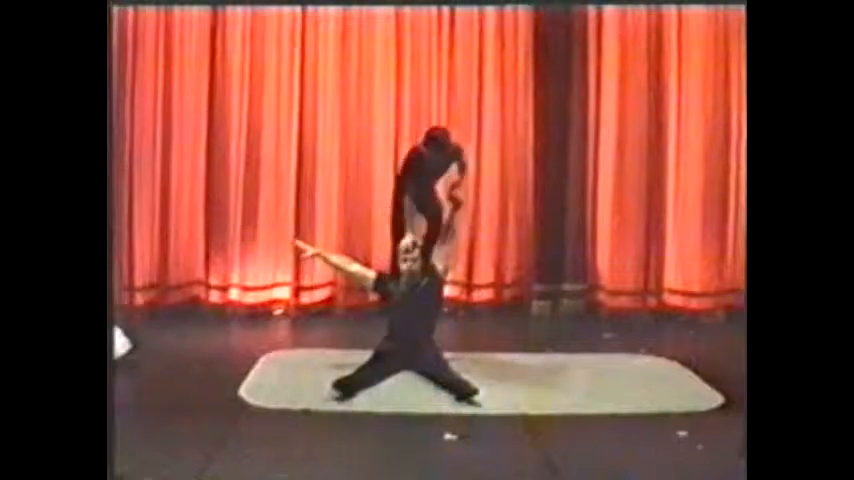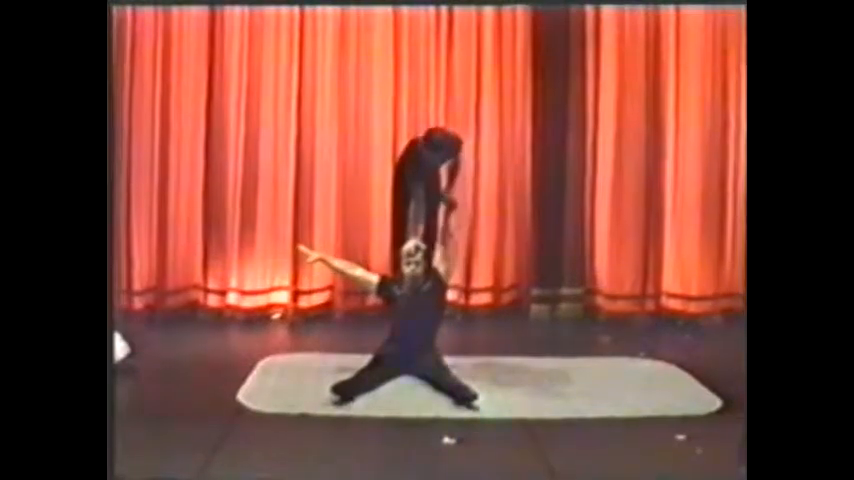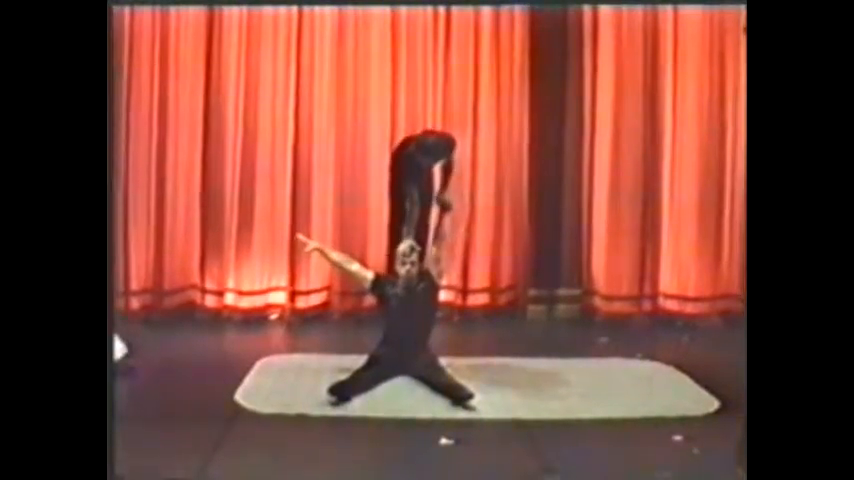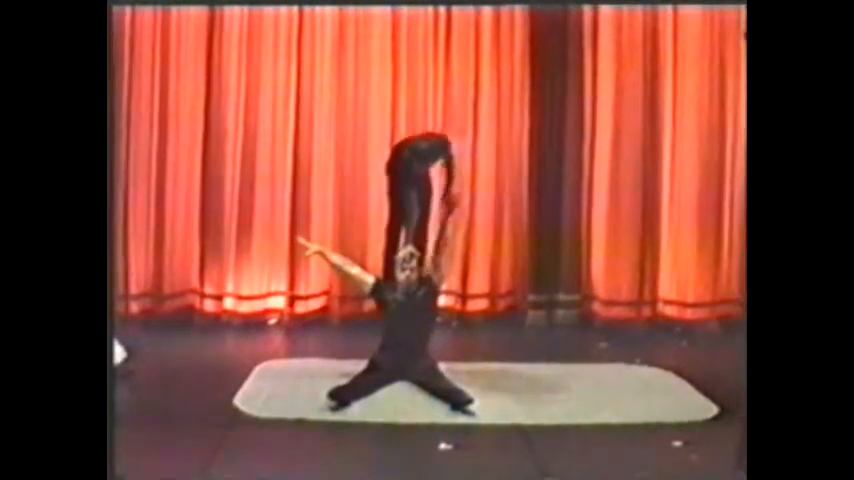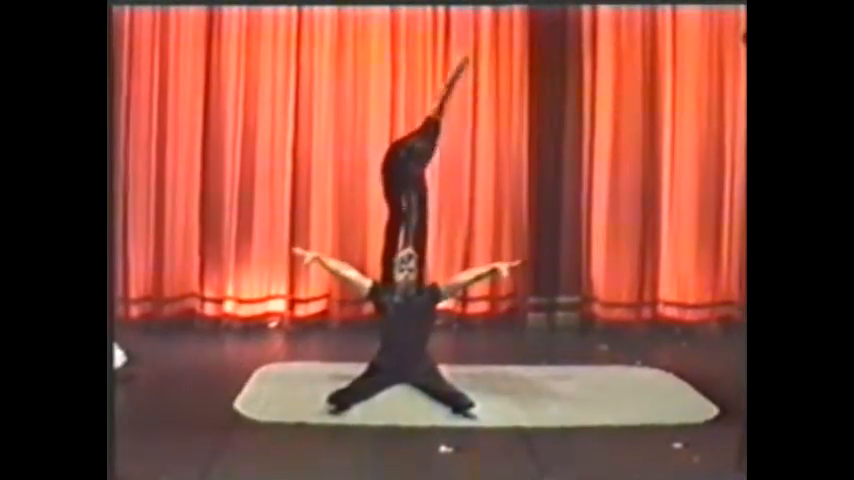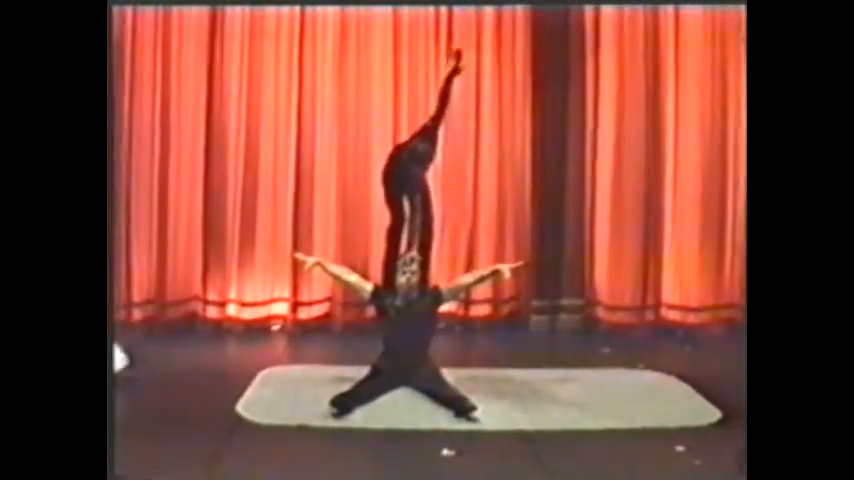
dt=0.5s
person 1, frame 1
left shoulder: (433, 279)
right shoulder: (390, 283)
left elbow: (444, 247)
right elbow: (353, 268)
right wrist: (320, 253)
left hip: (424, 351)
right hip: (393, 350)
right knee: (364, 378)
left ankle: (466, 395)
person 1, frame 2
left shoulder: (435, 284)
right shoulder: (394, 288)
left elbow: (444, 248)
right elbow: (357, 273)
left wrist: (448, 213)
right wrist: (322, 257)
left hip: (425, 356)
right hip: (394, 354)
left knee: (460, 394)
right knee: (359, 384)
left ankle: (465, 400)
right ankle: (343, 395)
person 1, frame 3
left shoulder: (427, 284)
right shoulder: (386, 286)
left elbow: (437, 247)
right elbow: (351, 266)
left wrist: (442, 214)
right wrist: (320, 248)
left hip: (420, 356)
right hip: (388, 355)
left knee: (454, 391)
right knee: (353, 385)
left ankle: (461, 399)
right ankle: (341, 396)
person 1, frame 4
left shoulder: (428, 290)
right shoulder: (386, 292)
left elbow: (441, 254)
right elbow: (351, 269)
left wrist: (446, 217)
right wrist: (321, 250)
left hip: (420, 363)
right hip: (387, 362)
left knee: (454, 396)
right knee: (350, 392)
left ankle: (460, 405)
right ankle: (340, 400)
person 1, frame 5
left shoulder: (428, 296)
right shoulder: (383, 294)
left elbow: (462, 280)
right elbow: (349, 273)
left wrist: (492, 268)
right wrist: (319, 258)
left hip: (419, 365)
right hip: (386, 365)
left knee: (458, 402)
right knee: (347, 396)
left ankle: (463, 409)
person 1, frame 6
left shoulder: (430, 298)
right shoulder: (384, 298)
left elbow: (464, 282)
right elbow: (350, 277)
left wrist: (493, 270)
right wrist: (320, 262)
left hip: (421, 368)
right hip: (388, 367)
left knee: (458, 404)
right knee: (347, 402)
person 2, frame 1
left shoulder: (454, 151)
right shoulder: (414, 157)
left elbow: (462, 166)
right elbow: (408, 196)
left wrist: (456, 186)
right wrist: (409, 232)
left hip: (427, 192)
right hip: (408, 190)
left knee: (437, 225)
right knee: (401, 235)
person 2, frame 2
left shoulder: (454, 143)
right shoulder: (415, 153)
left elbow: (455, 163)
right elbow: (417, 200)
left wrist: (448, 190)
left hip: (430, 173)
right hip: (408, 175)
left knee: (431, 222)
right knee: (402, 219)
right ankle: (400, 272)
person 2, frame 3
left shoulder: (446, 144)
right shoulder: (407, 155)
left elbow: (448, 163)
left wrist: (442, 192)
left hip: (422, 172)
right hip: (404, 172)
left knee: (422, 219)
right knee: (399, 216)
right ankle: (394, 268)
person 2, frame 4
left shoulder: (440, 144)
right shoulder: (402, 160)
left elbow: (449, 158)
right elbow: (408, 210)
left wrist: (448, 190)
left hip: (419, 175)
right hip: (401, 176)
left knee: (421, 219)
right knee: (398, 217)
right ankle: (389, 278)
person 2, frame 5
left shoulder: (427, 137)
right shoulder: (399, 163)
left elbow: (441, 104)
right elbow: (409, 206)
left wrist: (456, 74)
left hip: (412, 176)
right hip: (398, 176)
left knee: (418, 219)
right knee: (398, 217)
left ankle: (415, 277)
right ankle: (388, 278)
person 2, frame 6
left shoulder: (426, 140)
right shoulder: (408, 158)
left elbow: (440, 109)
left hip: (407, 178)
right hip: (401, 179)
left knee: (416, 221)
right knee: (399, 220)
